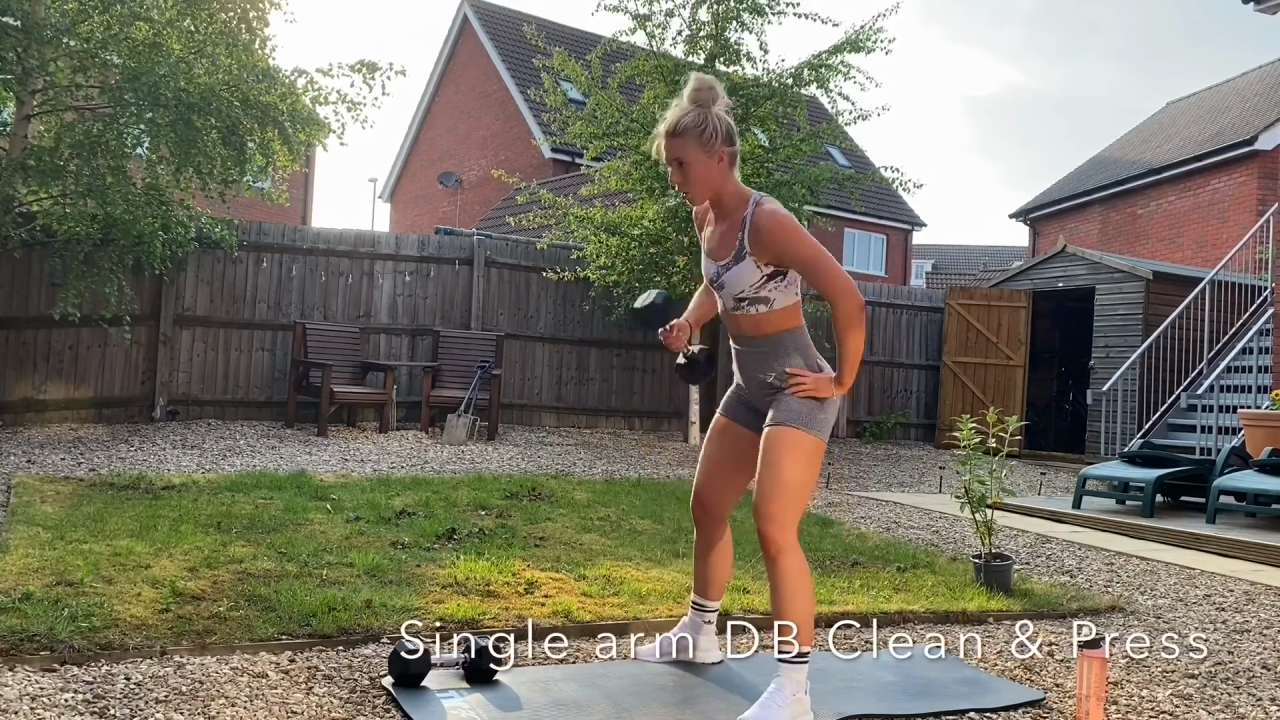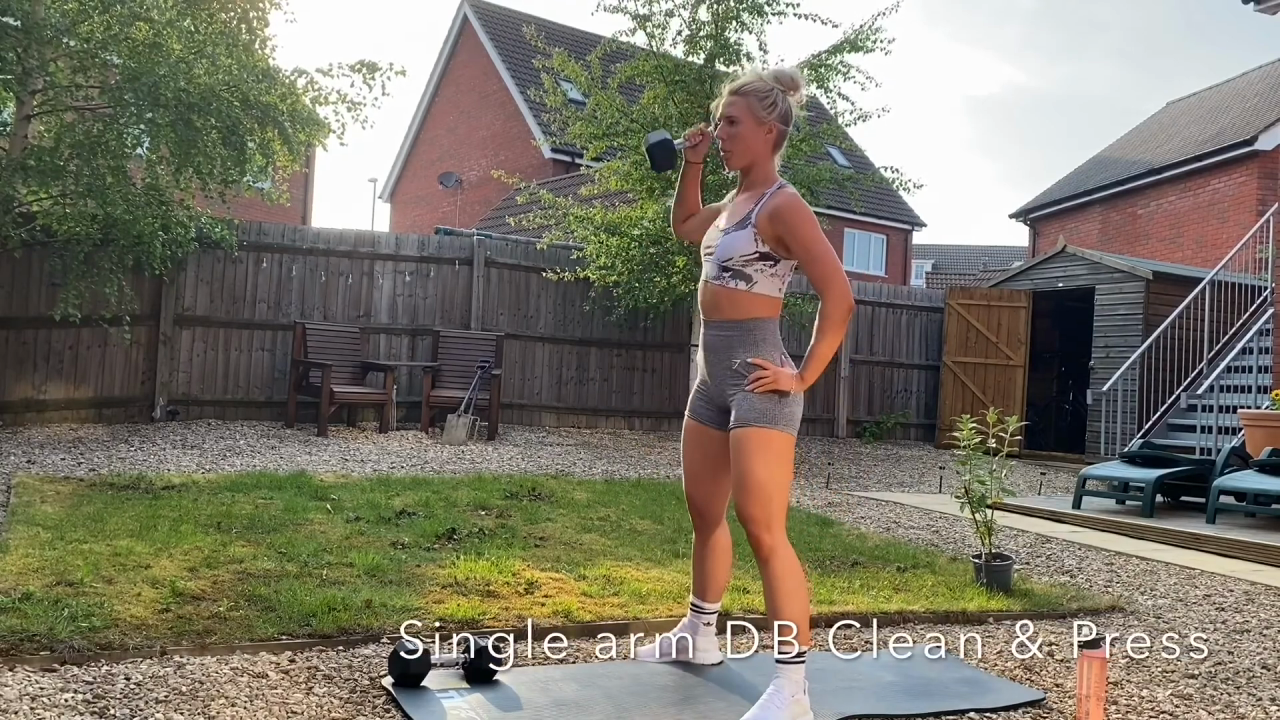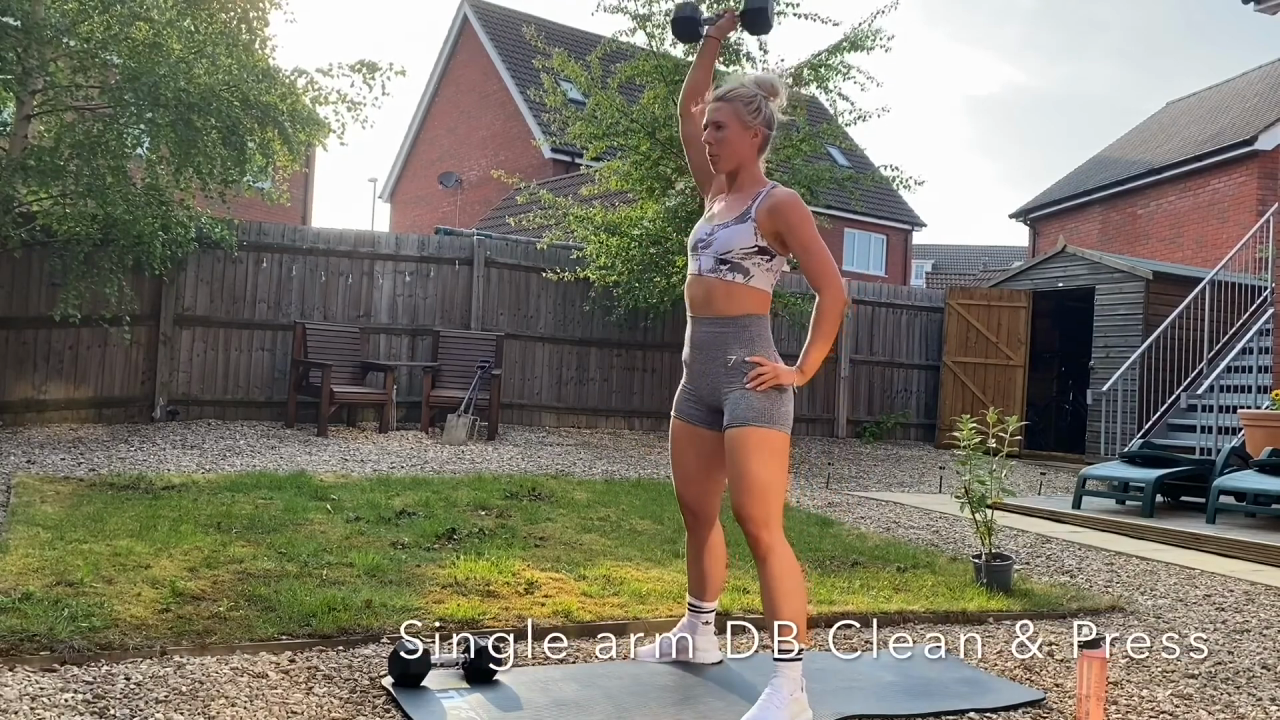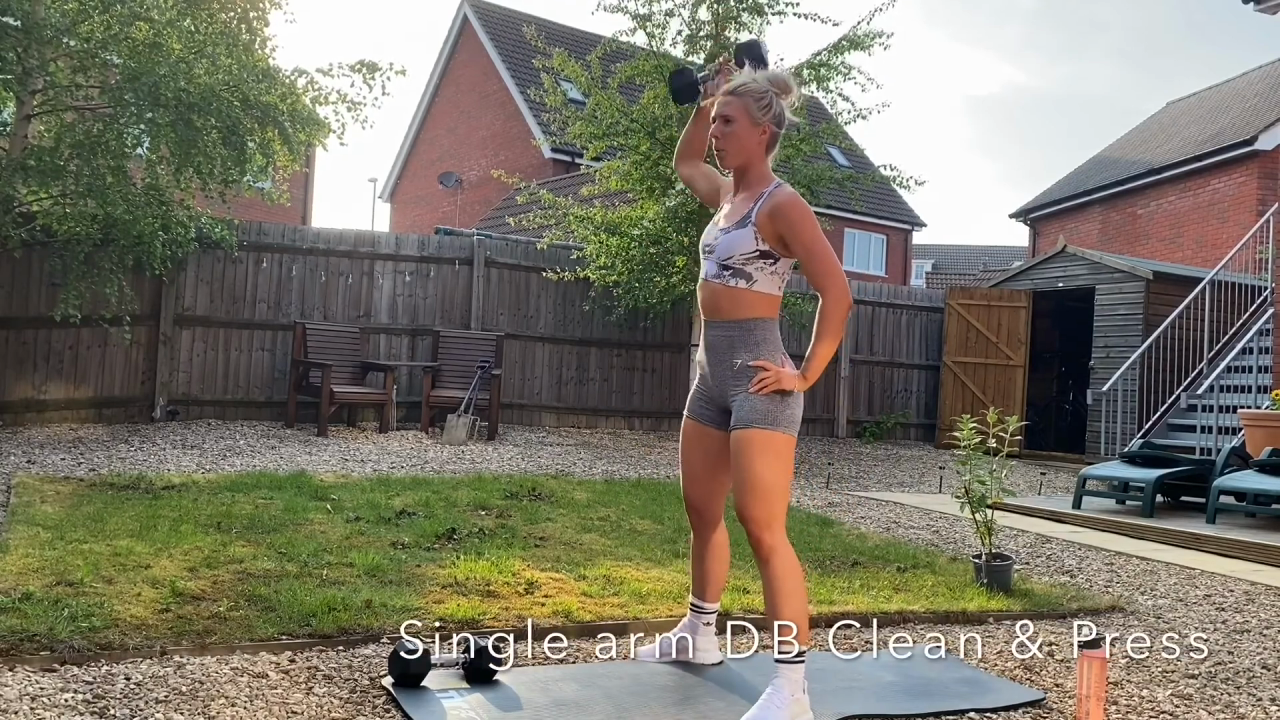
dt=0.3s
person 1, frame 1
left shoulder: (767, 220)
right shoulder: (705, 218)
left elbow: (847, 297)
left wrist: (842, 382)
right wrist: (687, 324)
left hip: (800, 387)
right hip: (748, 386)
left knee: (774, 532)
right knee: (707, 507)
right ankle: (700, 635)
person 1, frame 2
left shoulder: (784, 205)
right shoulder: (734, 201)
left elbow: (839, 297)
right elbow: (686, 229)
left wrist: (805, 377)
right wrist: (691, 163)
left hip: (757, 380)
right hip: (712, 374)
left knee: (762, 529)
right knee: (704, 513)
right ankle: (700, 636)
person 1, frame 3
left shoulder: (779, 204)
right shoulder: (716, 191)
left elbow: (833, 293)
right elbow: (687, 108)
left wrist: (801, 372)
right wrist: (711, 41)
left hip: (749, 376)
right hip: (697, 374)
left knee: (760, 528)
right knee: (696, 512)
right ankle: (699, 633)
person 1, frame 4
left shoulder: (782, 204)
right shoulder: (731, 195)
left elbow: (838, 296)
right elbow: (685, 165)
left wrist: (806, 376)
right wrist: (702, 109)
left hip: (760, 382)
right hip: (713, 378)
left knee: (762, 528)
right knee: (701, 511)
right ankle: (699, 635)
